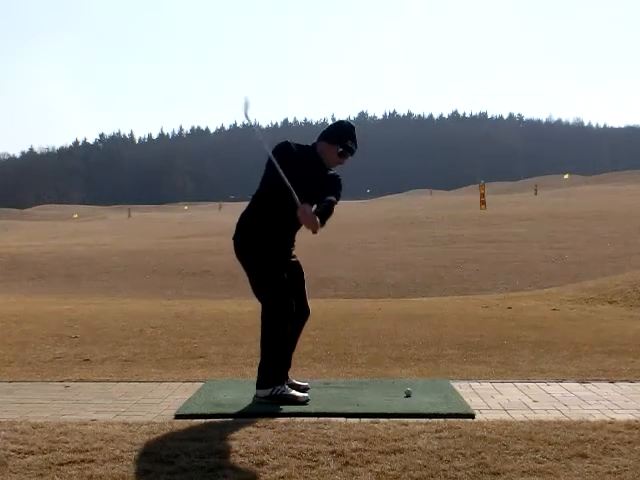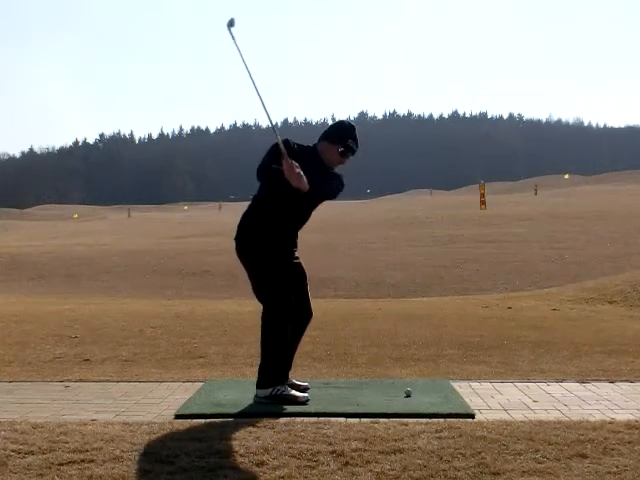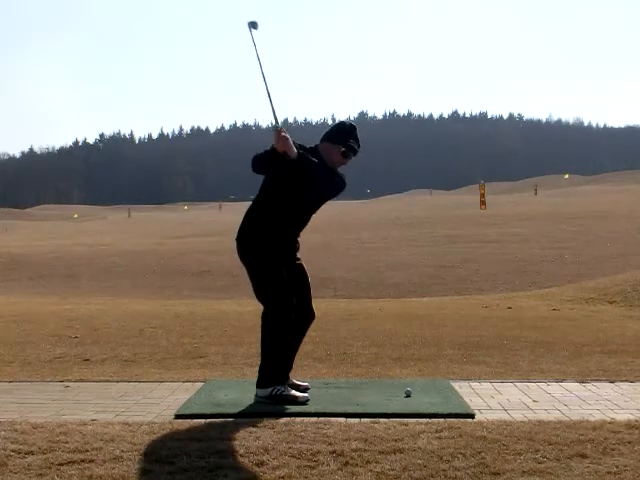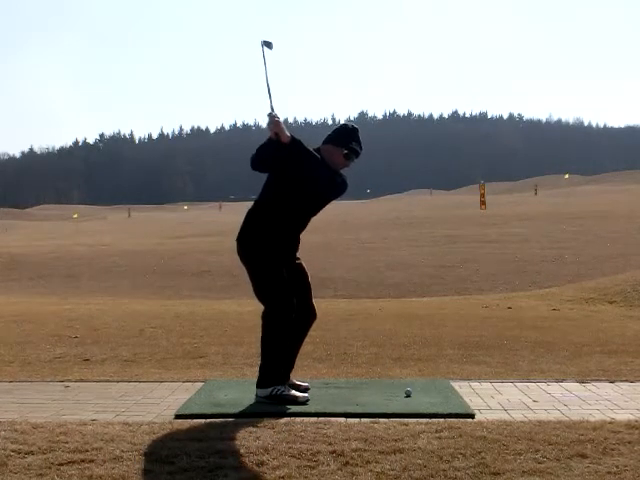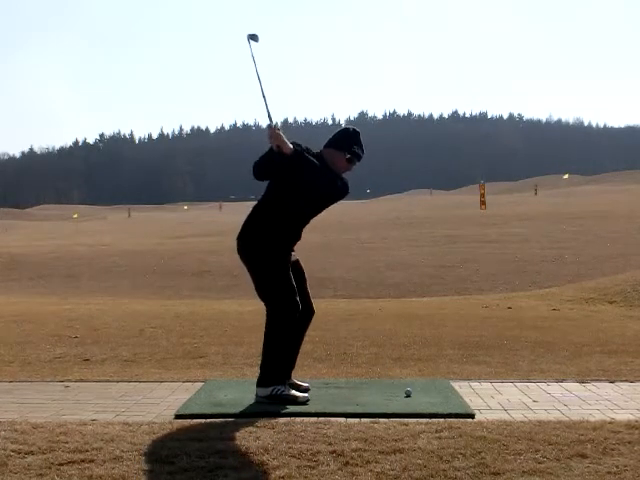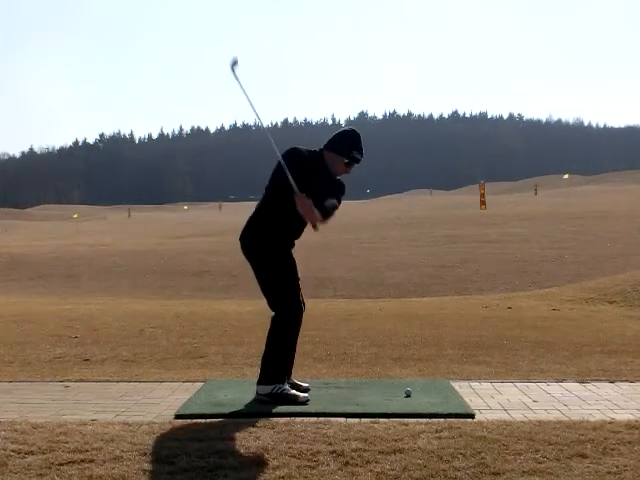
dt=0.3s
person 1, frame 1
left shoulder: (331, 180)
right shoulder: (288, 152)
left elbow: (328, 203)
right elbow: (274, 189)
left wrist: (316, 215)
right wrist: (299, 209)
left hip: (282, 244)
right hip: (254, 240)
left knee: (299, 310)
right knee: (279, 306)
left ankle: (279, 375)
right ankle: (268, 384)
person 1, frame 2
left shoulder: (334, 179)
right shoulder: (288, 149)
left elbow: (324, 190)
right elbow: (264, 172)
left wrist: (304, 184)
right wrist: (285, 174)
left hip: (284, 245)
right hip: (255, 240)
left knee: (301, 311)
right knee: (279, 306)
left ankle: (280, 375)
right ankle: (268, 384)
person 1, frame 3
left shoulder: (335, 180)
right shoulder: (286, 149)
left elbow: (317, 176)
right elbow: (258, 164)
left wrist: (294, 155)
right wrist: (279, 151)
left hip: (286, 246)
right hip: (256, 241)
left knee: (303, 312)
right knee: (280, 307)
left ankle: (280, 375)
right ankle: (268, 384)
person 1, frame 4
left shoulder: (337, 183)
right shoulder: (290, 156)
left elbow: (315, 171)
right elbow: (258, 163)
left wrist: (288, 139)
right wrist: (275, 139)
left hip: (286, 248)
right hip: (257, 242)
left knee: (305, 313)
right knee: (281, 307)
left ankle: (281, 376)
right ankle: (269, 384)
person 1, frame 5
left shoulder: (338, 185)
right shoulder: (296, 158)
left elbow: (318, 178)
right elbow: (260, 172)
left wrist: (290, 150)
right wrist: (277, 150)
left hip: (282, 247)
right hip: (257, 243)
left knee: (303, 311)
right knee: (286, 308)
left ankle: (282, 376)
right ankle: (269, 384)
person 1, frame 6
left shoulder: (336, 186)
right shoulder: (298, 158)
left elbow: (329, 205)
right elbow: (275, 195)
left wrist: (316, 211)
right wrist: (302, 210)
left hip: (277, 243)
right hip: (263, 241)
left knee: (291, 308)
right knee: (289, 308)
left ankle: (281, 375)
right ankle: (269, 383)
